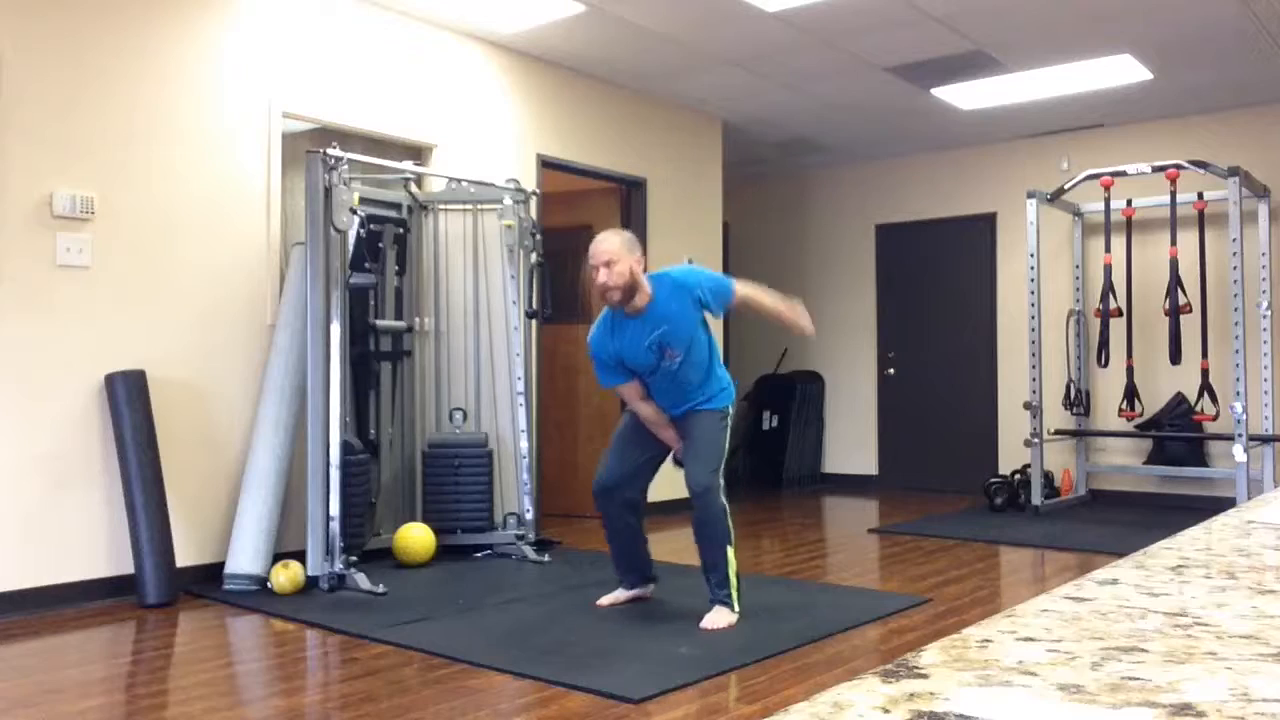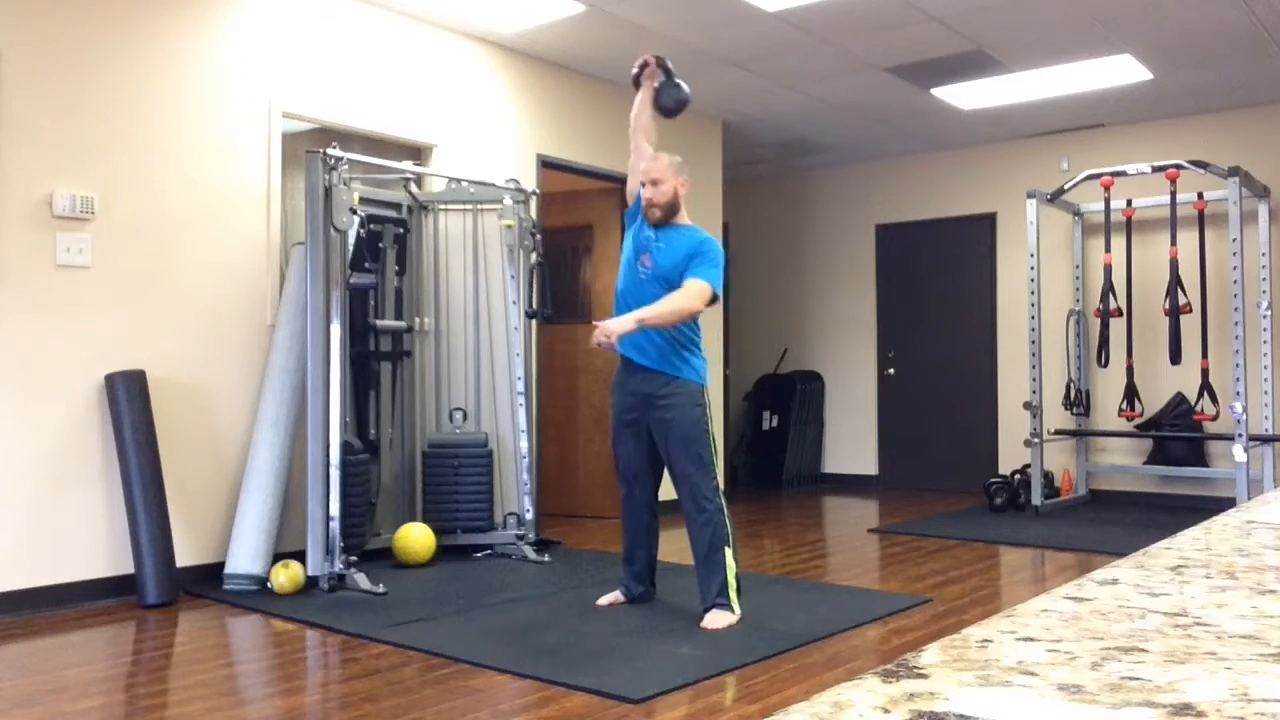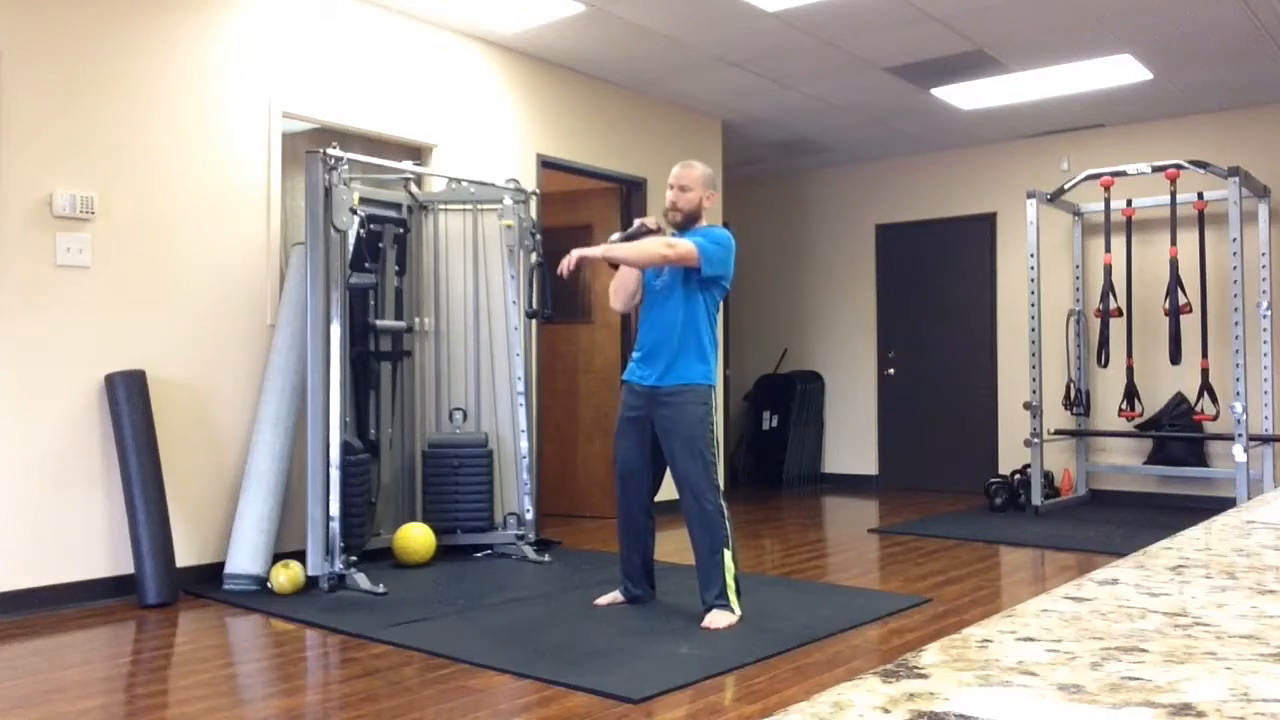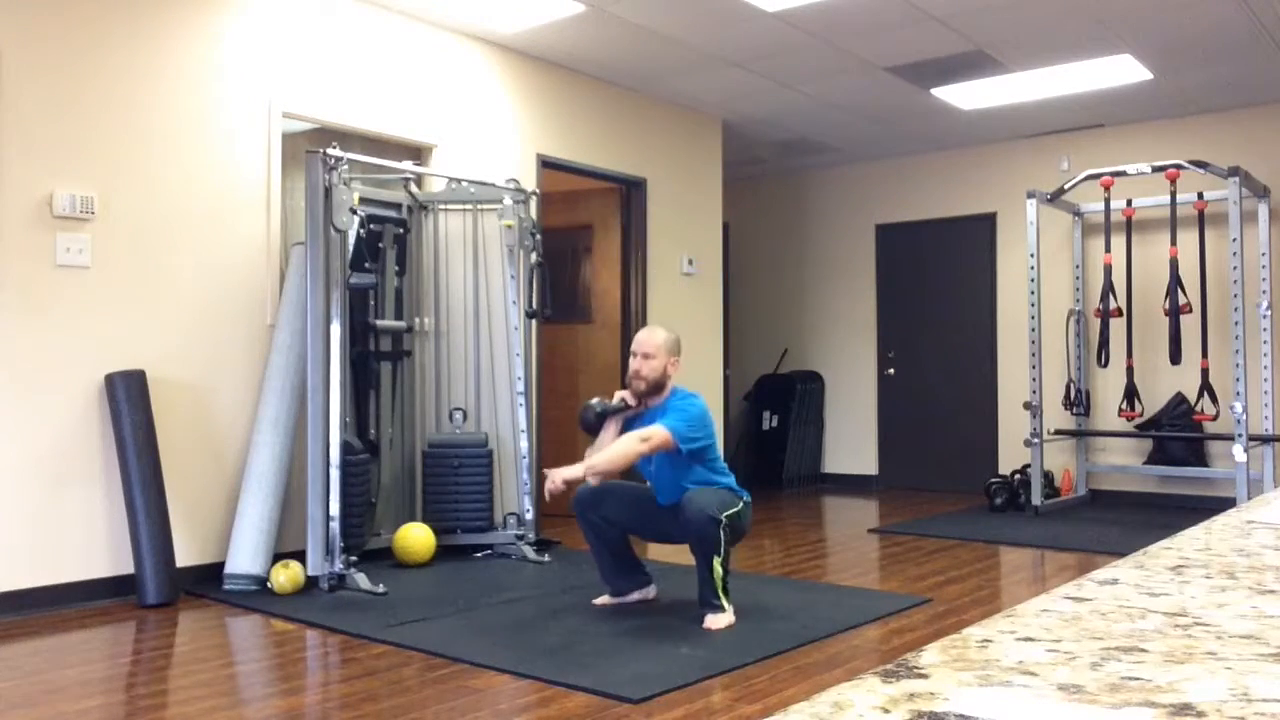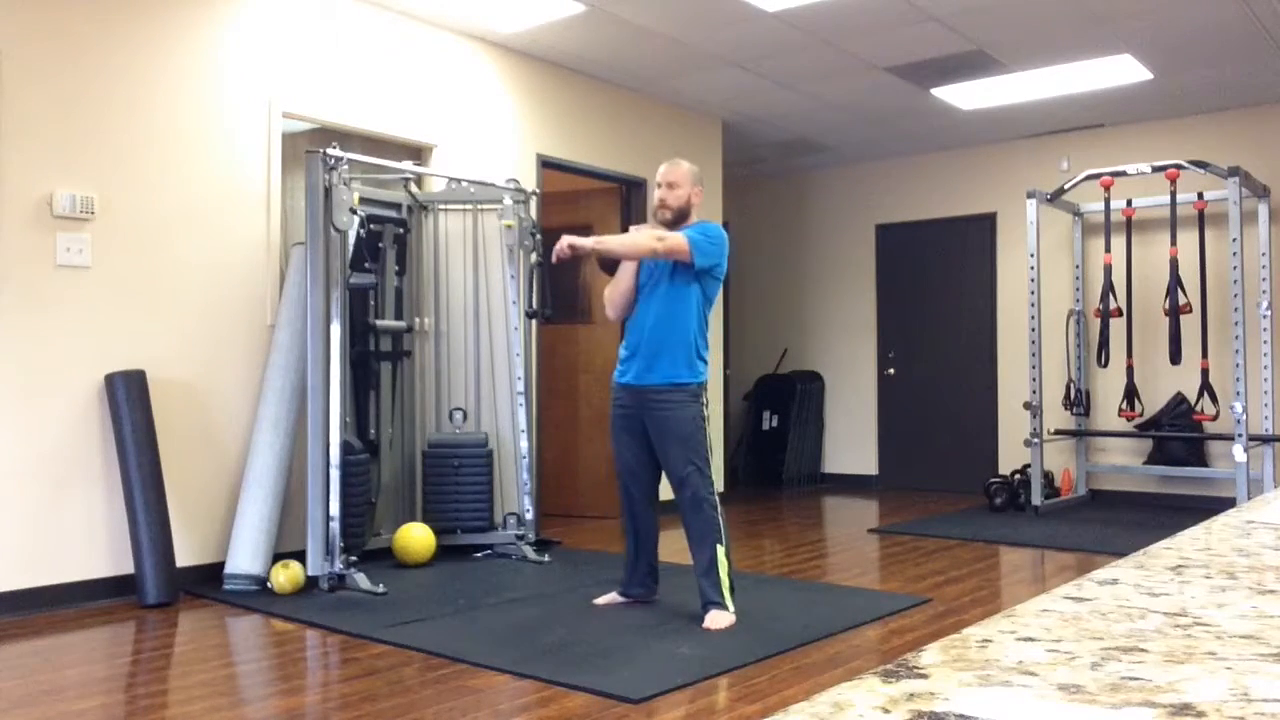
dt=1s
person 1, frame 1
left shoulder: (684, 285)
right shoulder: (603, 338)
left elbow: (743, 293)
right elbow: (638, 401)
left wrist: (790, 312)
right wrist: (678, 446)
left hip: (706, 406)
right hip: (650, 413)
left knee: (704, 488)
right knee: (610, 487)
left ankle: (724, 600)
right ankle: (637, 579)
person 1, frame 2
left shoulder: (703, 246)
right shoulder: (637, 223)
left elbow: (690, 300)
right elbow: (638, 140)
left wrist: (631, 320)
right wrist: (646, 87)
left hip: (677, 384)
right hip: (630, 378)
left knee: (699, 493)
right knee: (635, 490)
left ankle: (722, 599)
right ankle: (637, 585)
person 1, frame 3
left shoulder: (717, 242)
right shoulder: (656, 245)
left elbow: (668, 251)
right elbow: (620, 302)
left wrist: (599, 250)
right wrist: (632, 246)
left hip: (686, 388)
right hip: (638, 385)
left knee: (700, 494)
right knee: (631, 491)
left ankle: (722, 600)
right ankle: (636, 586)
person 1, frame 4
left shoulder: (688, 409)
right shoulder: (630, 411)
left elbow: (643, 443)
right elbow: (597, 475)
left wrist: (577, 470)
right wrist: (614, 418)
left hip: (720, 503)
left knee: (699, 508)
right knee: (588, 500)
left ankle: (717, 604)
right ankle: (632, 583)
person 1, frame 5
left shoulder: (709, 238)
right shoulder: (644, 248)
left elbow: (659, 244)
right elbow: (614, 310)
left wrist: (589, 243)
right wrist: (629, 254)
left hip: (677, 387)
right hip: (628, 385)
left knee: (695, 493)
right knee: (635, 492)
left ankle: (718, 600)
right ankle: (638, 585)
